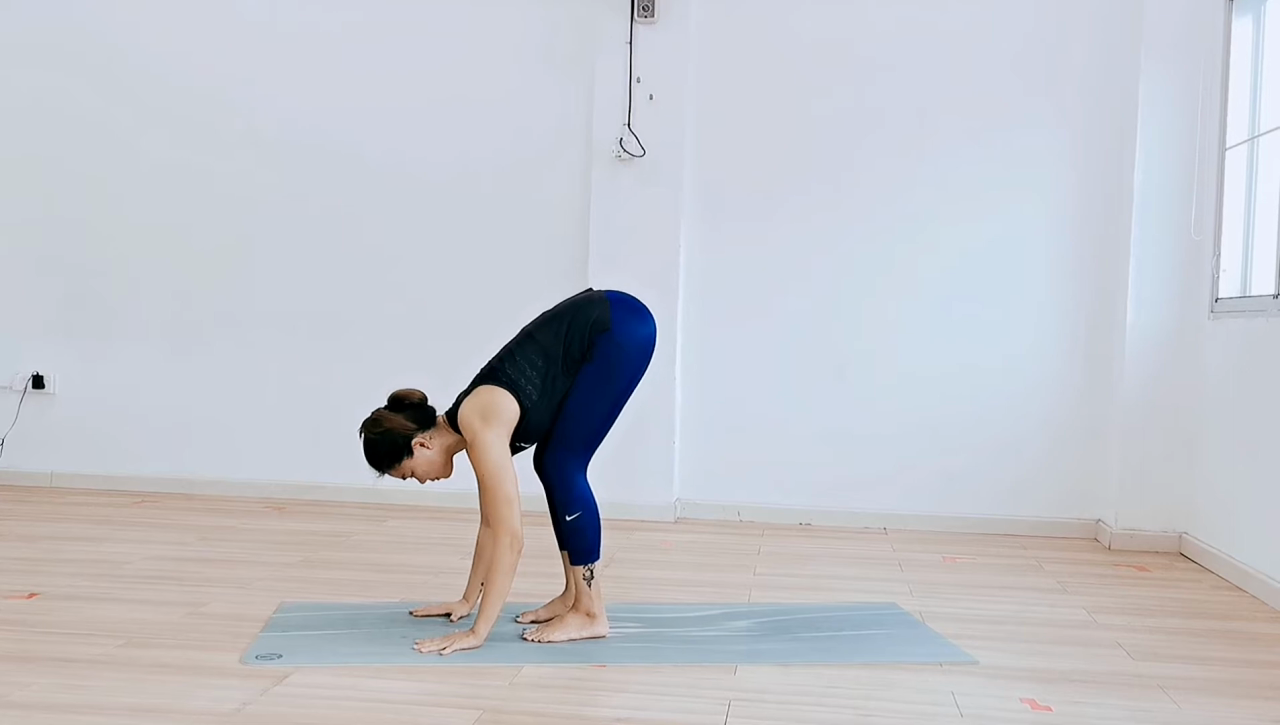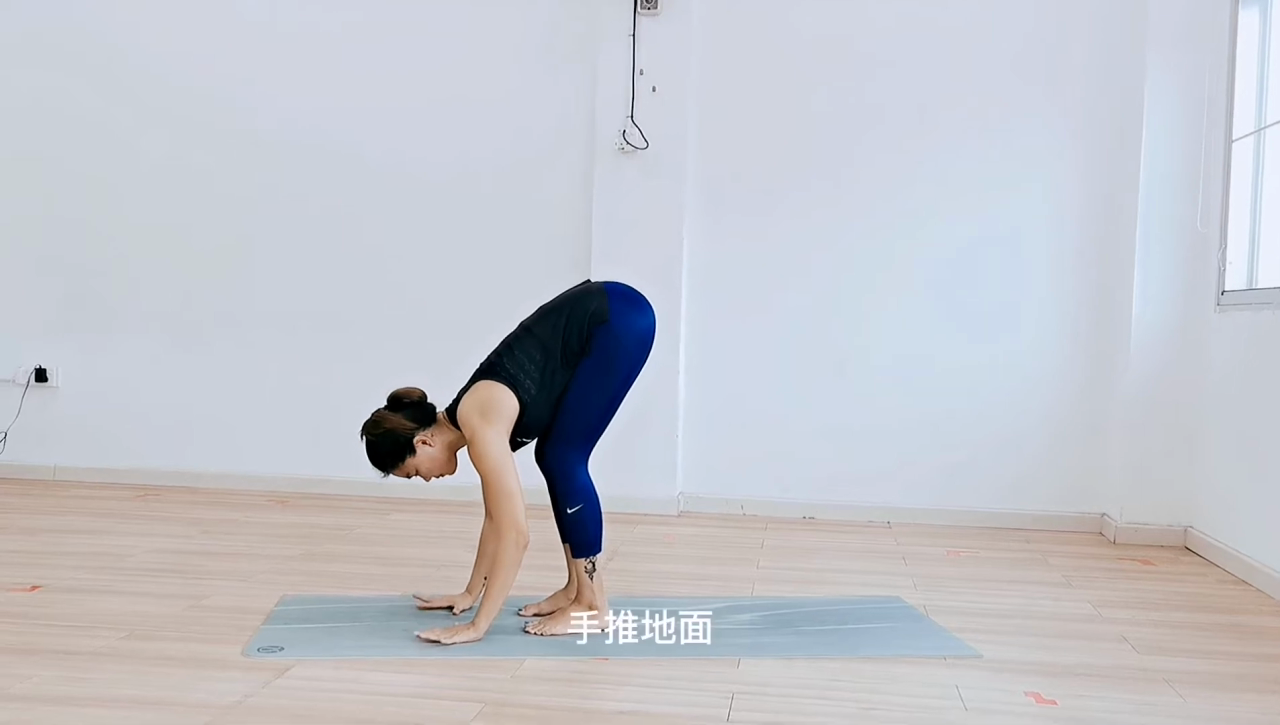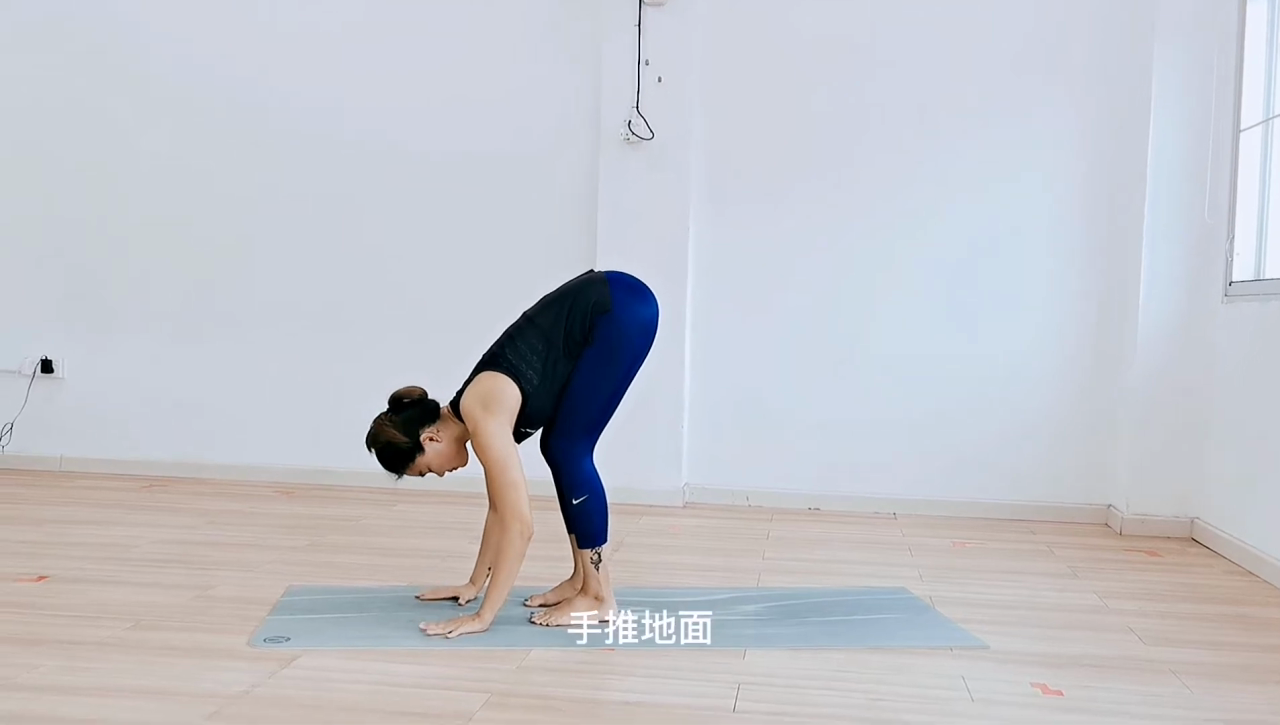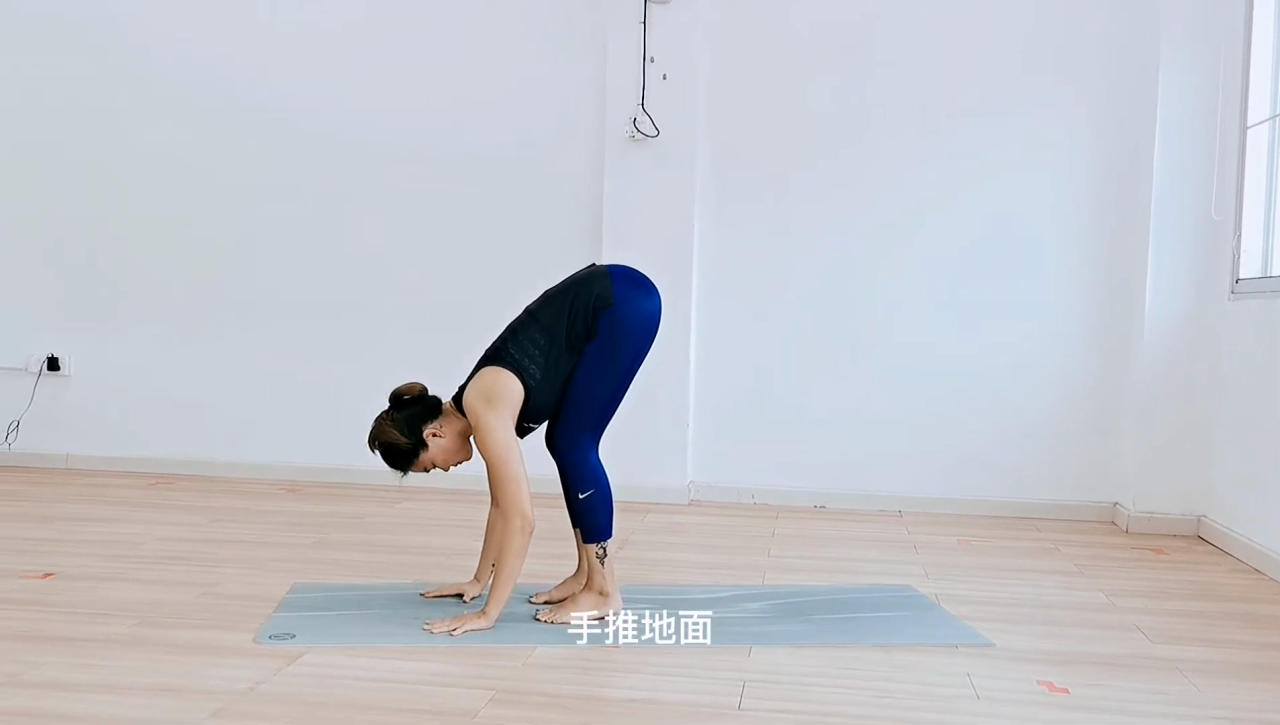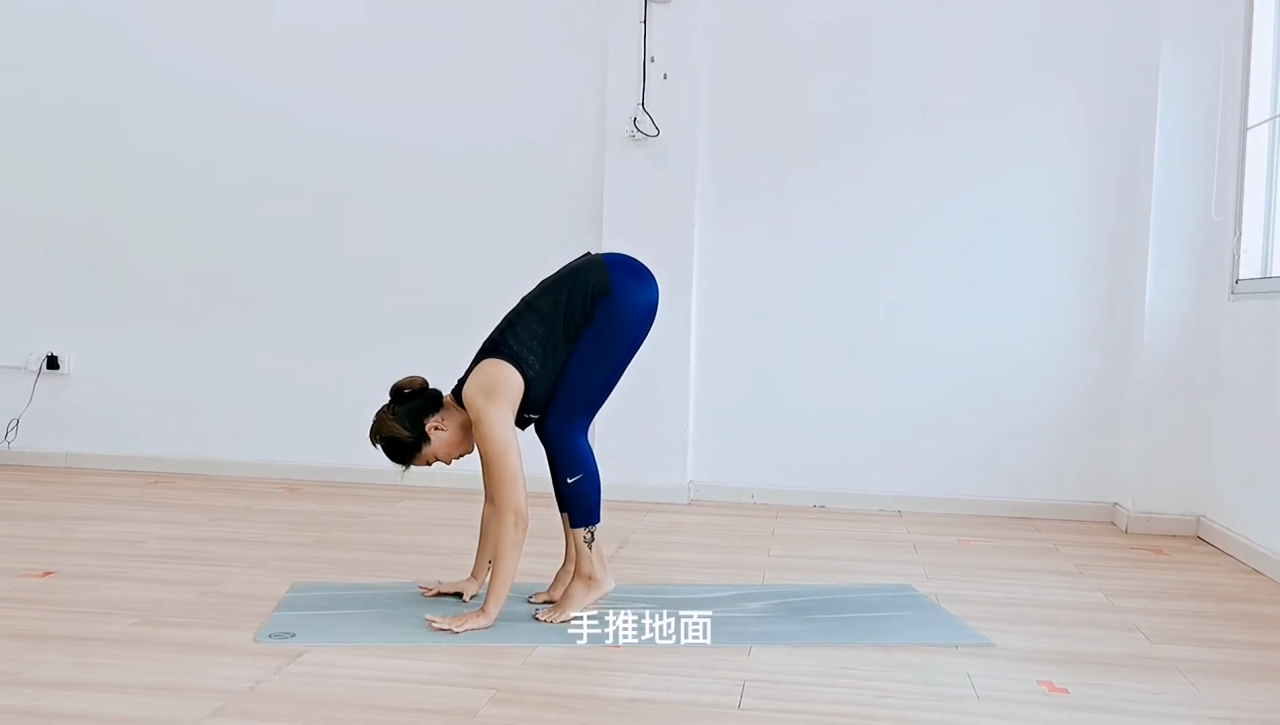
dt=0.5s
person 1, frame 1
left shoulder: (481, 430)
right shoulder: (471, 426)
left elbow: (509, 538)
right elbow: (491, 523)
left wrist: (478, 632)
right wrist: (467, 601)
left hip: (621, 329)
right hip: (598, 330)
left knee: (562, 468)
right knee: (551, 465)
left ankle: (590, 612)
right ankle: (575, 594)
person 1, frame 2
left shoulder: (481, 427)
right shoulder: (473, 419)
left elbow: (515, 534)
right elbow: (497, 518)
left wrist: (478, 626)
right wrist: (470, 593)
left hip: (620, 319)
right hip: (598, 321)
left knee: (563, 460)
right knee: (554, 458)
left ankle: (592, 606)
right ankle: (577, 588)
person 1, frame 3
left shoulder: (483, 418)
right shoulder: (475, 414)
left elbow: (519, 524)
right elbow: (501, 508)
left wrist: (483, 617)
right wrist: (474, 584)
left hip: (622, 309)
right hip: (600, 311)
left knee: (568, 451)
right knee: (558, 448)
left ankle: (598, 594)
right ankle: (582, 578)
person 1, frame 4
left shoulder: (485, 413)
right shoulder: (479, 406)
left elbow: (520, 519)
right elbow: (502, 504)
left wrist: (488, 613)
right wrist: (479, 580)
left hip: (625, 301)
right hip: (605, 304)
left knee: (575, 445)
right knee: (563, 443)
left ankle: (603, 589)
right ankle: (587, 572)
person 1, frame 5
left shoulder: (484, 405)
right shoulder: (472, 405)
left elbow: (514, 514)
right elbow: (495, 500)
left wrist: (487, 612)
right wrist: (476, 578)
left hip: (623, 290)
right hip: (596, 293)
left knee: (563, 430)
right knee: (554, 430)
left ankle: (592, 572)
right ankle: (574, 565)
